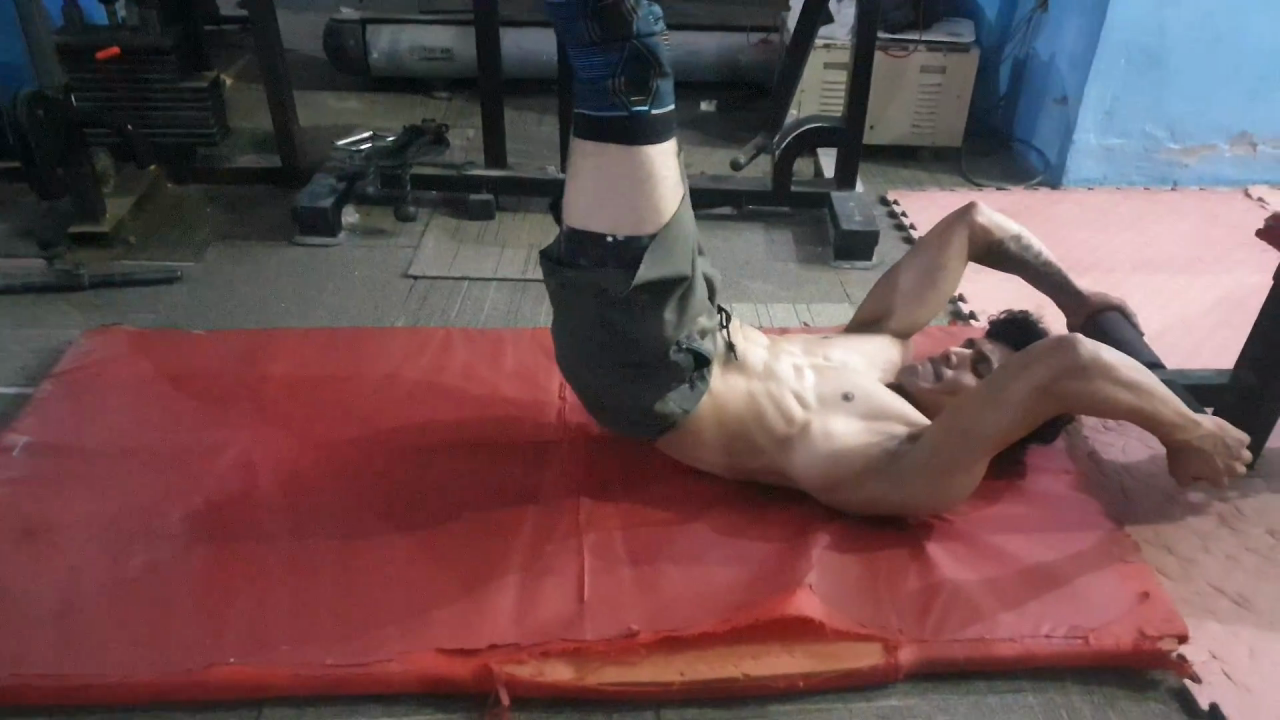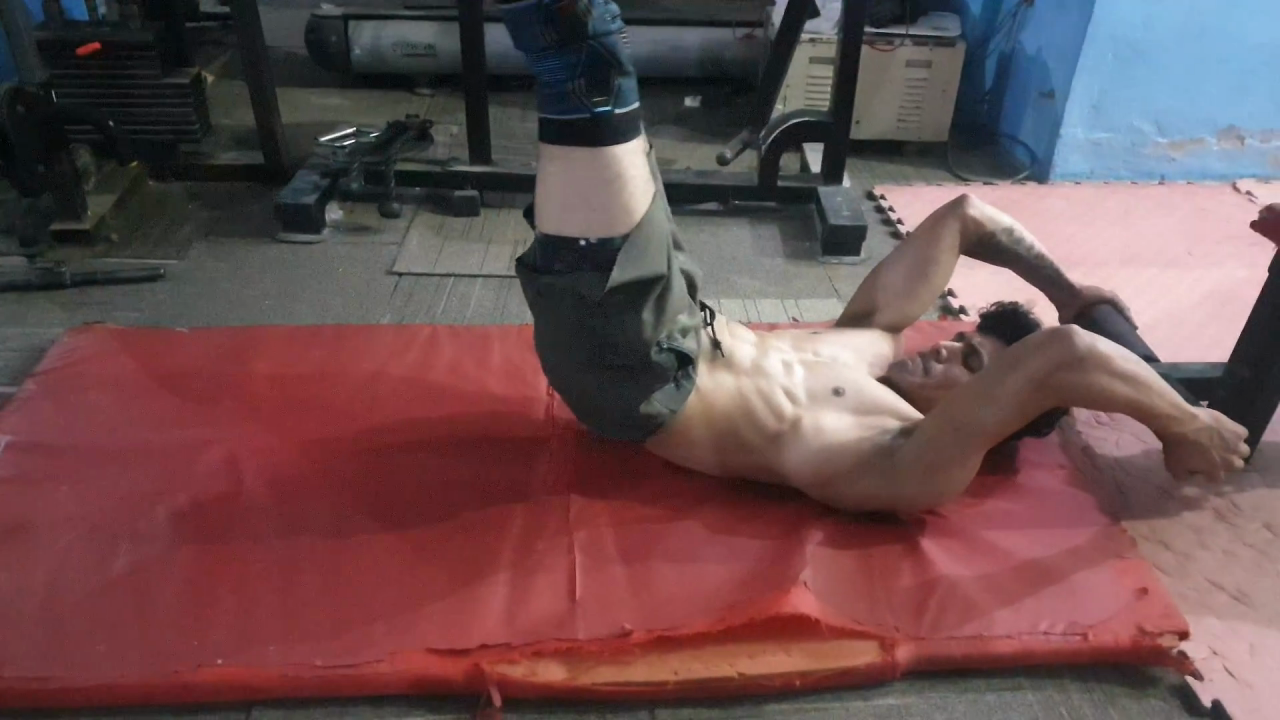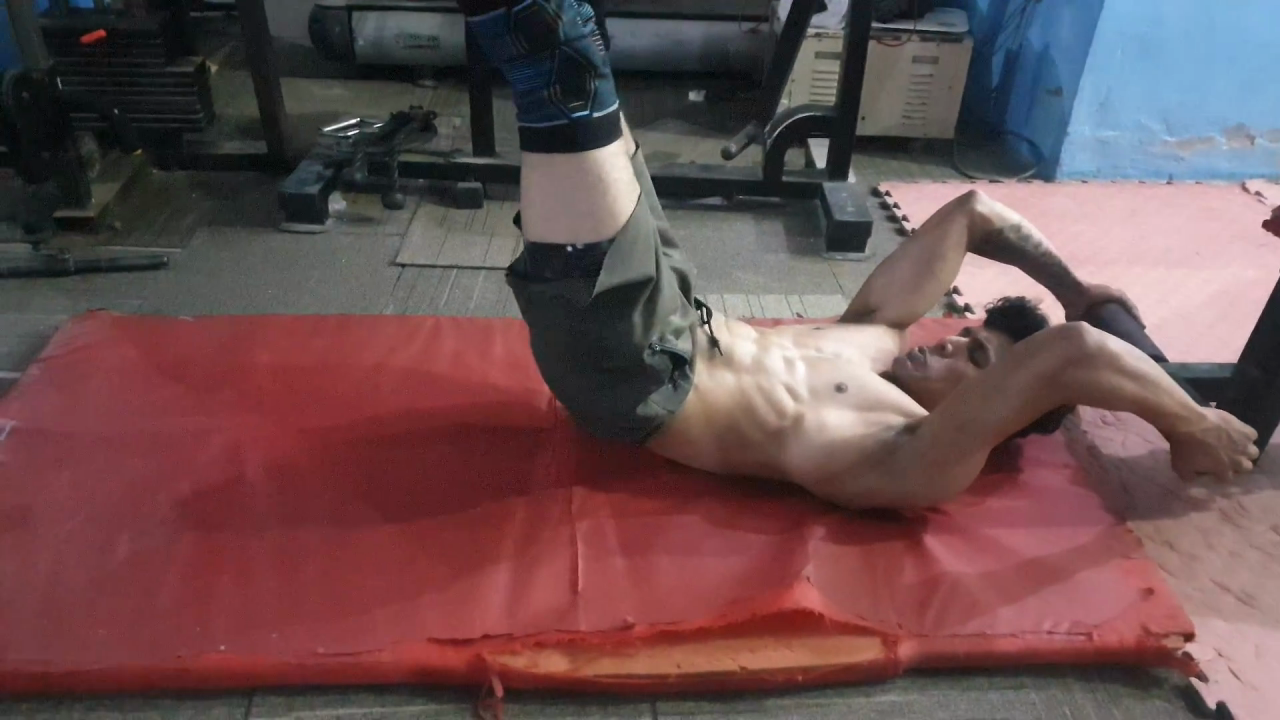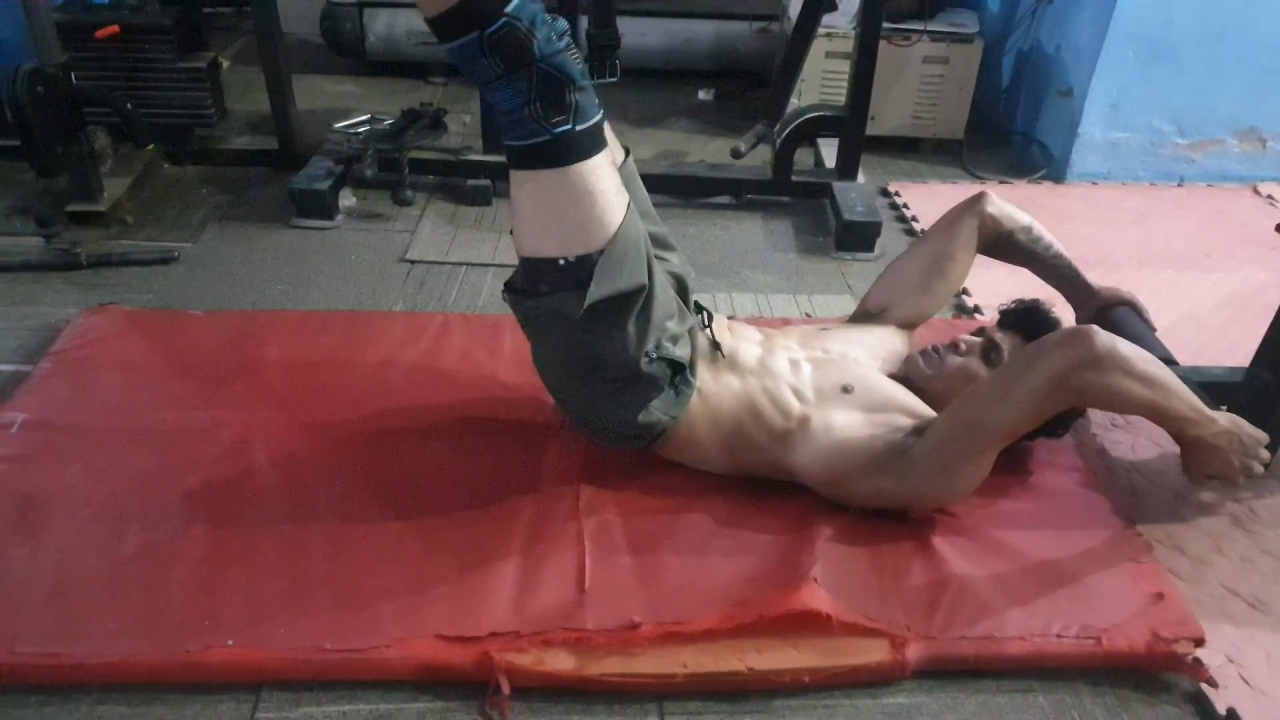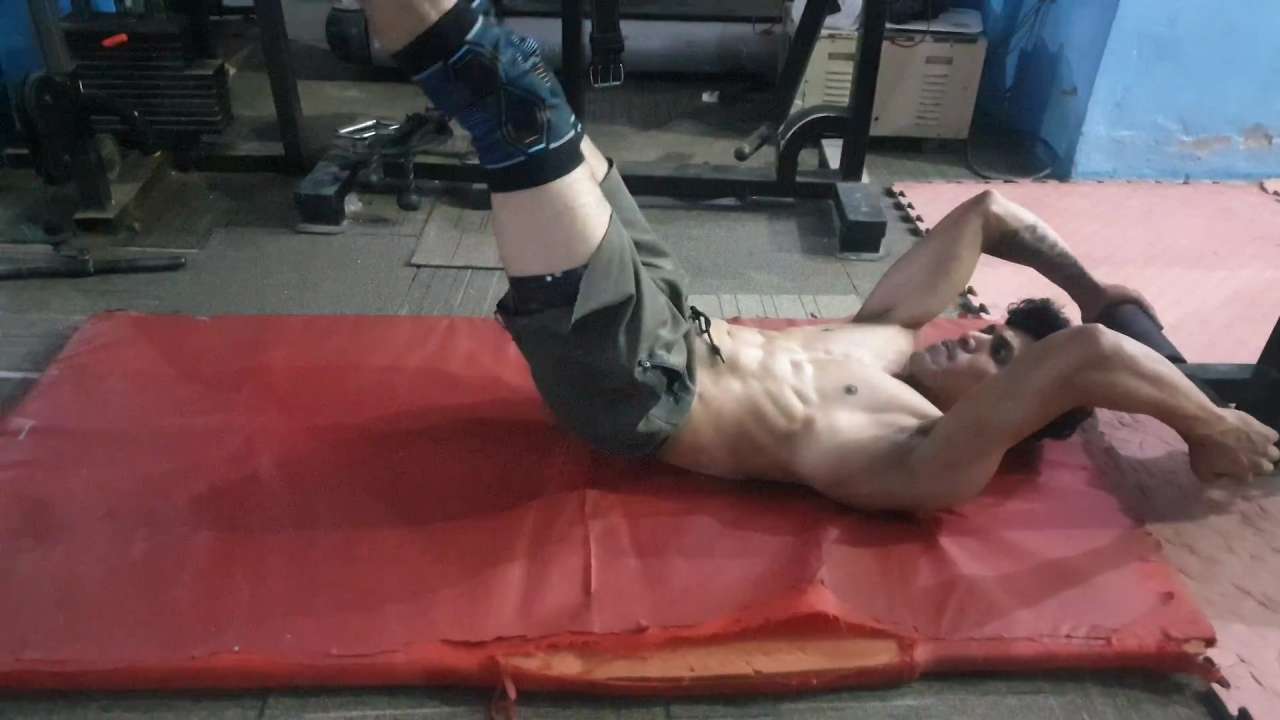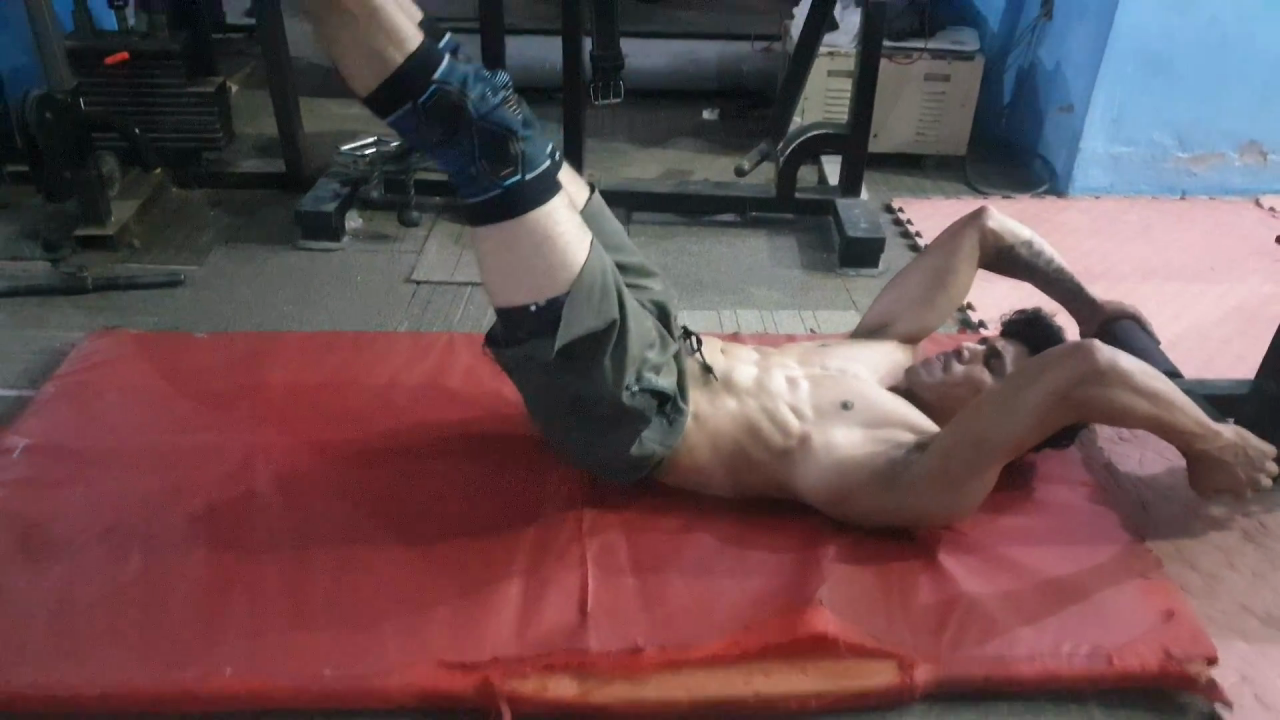
dt=0.3s
person 1, frame 1
left shoulder: (932, 475)
right shoulder: (883, 352)
right elbow: (973, 223)
left wrist: (1189, 435)
right wrist: (1076, 300)
left hip: (649, 370)
right hip: (700, 336)
person 1, frame 2
left shoulder: (924, 469)
right shoulder: (873, 345)
right elbow: (964, 215)
left wrist: (1187, 428)
right wrist: (1070, 292)
left hip: (632, 370)
right hip: (686, 334)
person 1, frame 3
left shoulder: (929, 464)
right shoulder: (876, 340)
right elbow: (971, 211)
left wrist: (1193, 428)
right wrist: (1075, 290)
left hip: (629, 370)
right hip: (682, 330)
person 1, frame 4
left shoulder: (936, 468)
right shoulder: (885, 342)
right elbow: (982, 213)
left wrist: (1205, 432)
right wrist: (1086, 290)
left hip: (638, 382)
right hip: (684, 330)
left knee: (548, 92)
right knee: (552, 91)
person 1, frame 5
left shoulder: (945, 463)
right shoulder: (893, 342)
left elbow: (1085, 356)
right elbow: (986, 211)
right wrist: (1091, 289)
left hip: (633, 385)
right hip: (682, 334)
left knee: (523, 109)
right knee: (530, 112)
person 1, frame 6
left shoulder: (941, 480)
right shoulder: (891, 356)
left elbow: (1080, 371)
right elbow: (983, 228)
right wrist: (1089, 303)
left hip: (626, 409)
right hip: (672, 352)
left knee: (496, 144)
right knee: (511, 145)
